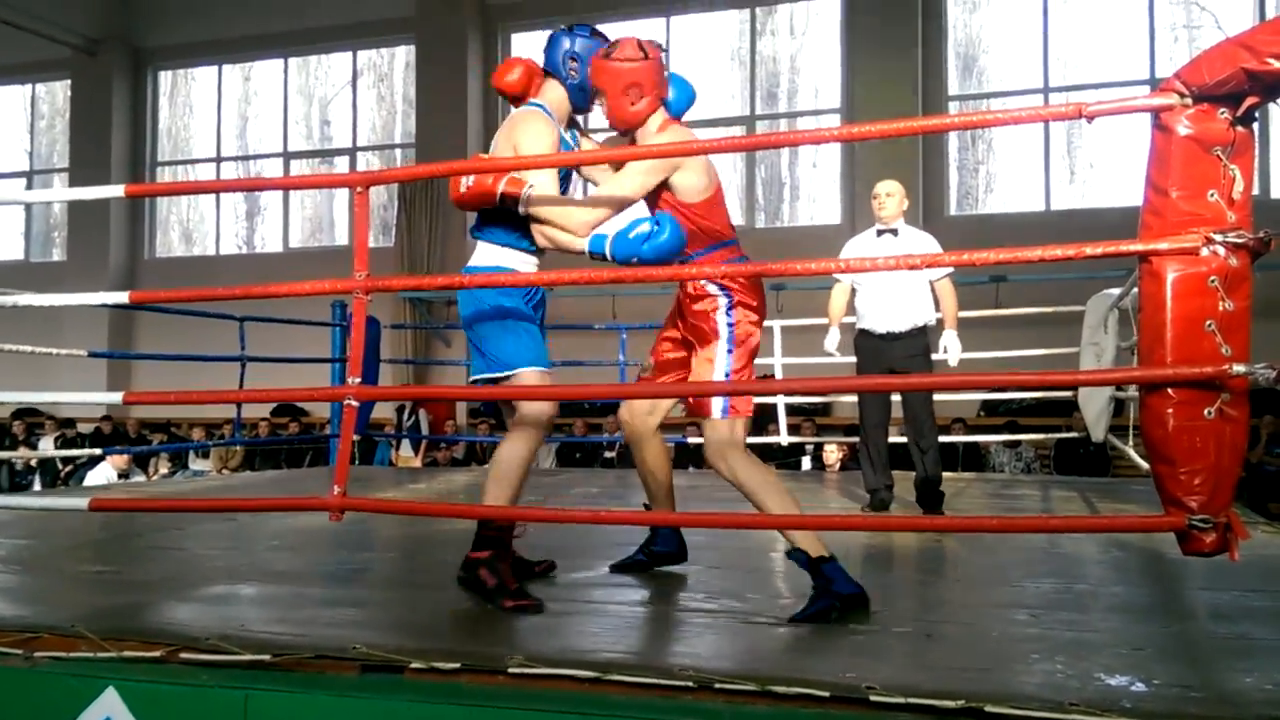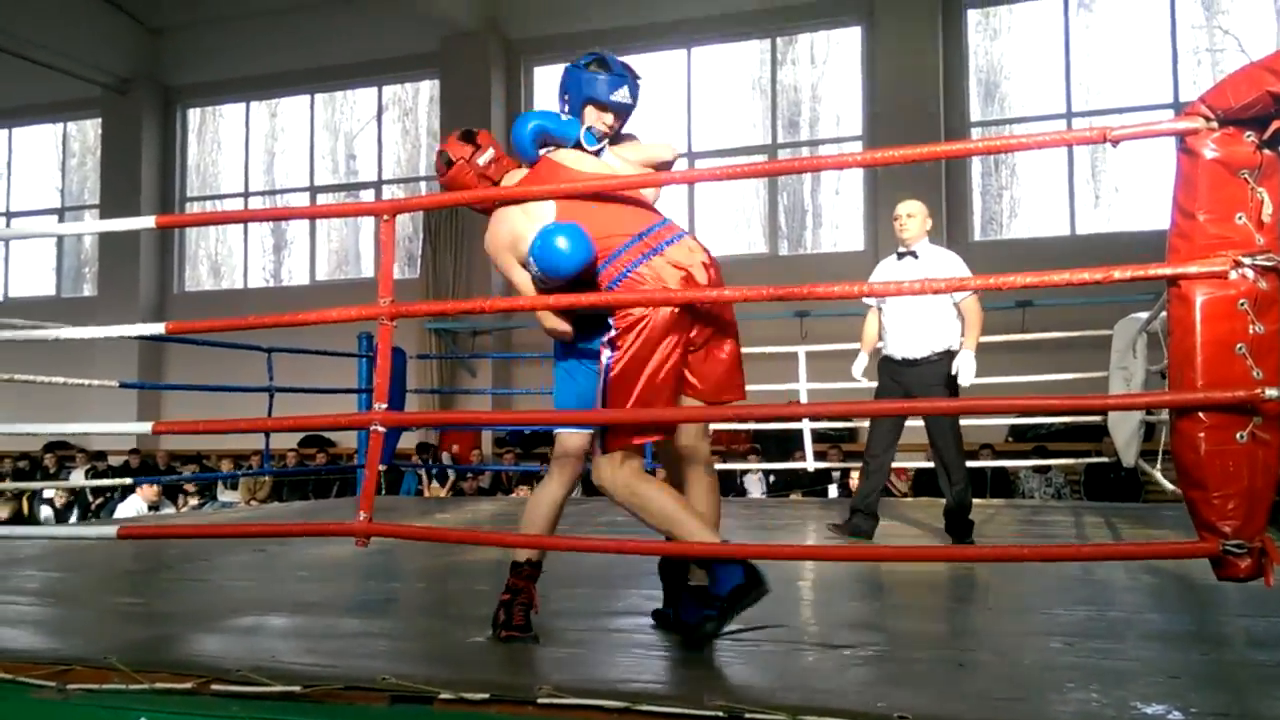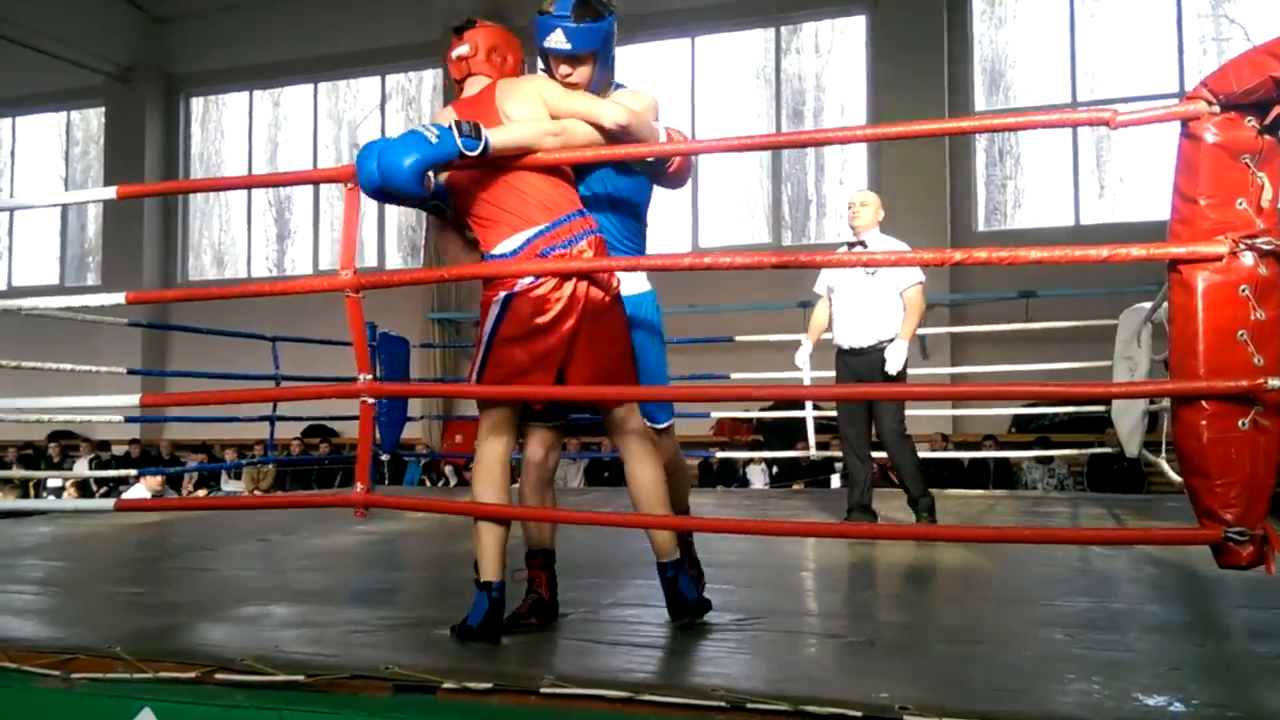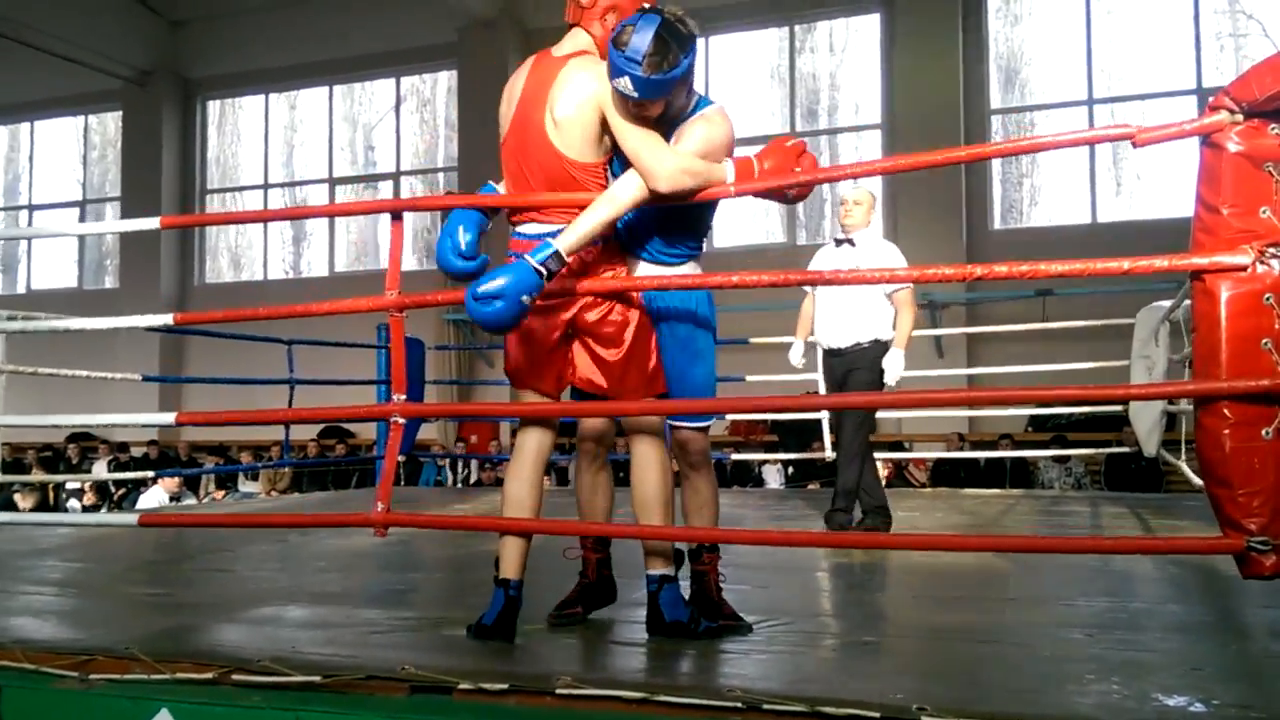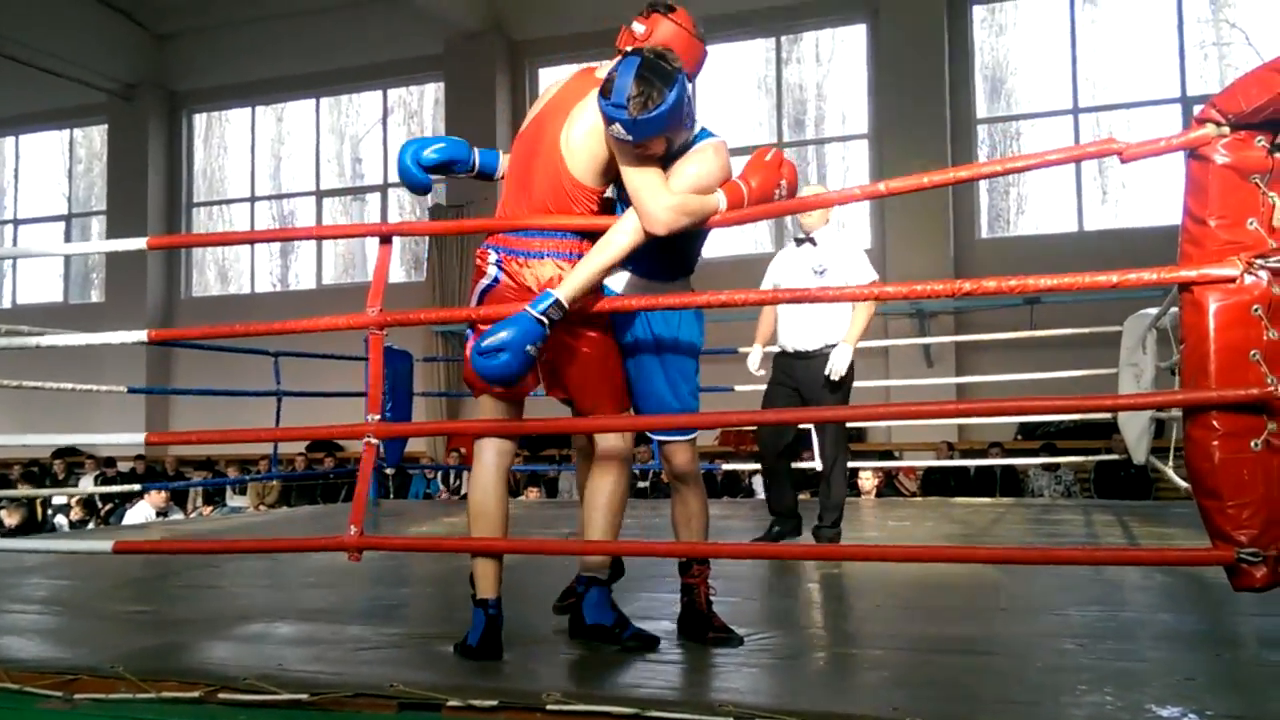
dt=0.5s
person 1, frame 1
left shoulder: (663, 148)
right shoulder: (644, 137)
left elbow: (587, 221)
left wrist: (513, 194)
left hip: (722, 298)
right hip: (698, 300)
left knee: (722, 446)
right knee: (637, 418)
left ankle: (834, 578)
right ankle: (665, 537)
person 1, frame 2
left shoulder: (497, 231)
right shoulder: (564, 157)
left elbow: (557, 321)
left hip: (640, 295)
right hip: (690, 264)
left knee: (615, 468)
right knee: (690, 449)
left ankle: (730, 568)
right ankle: (705, 600)
person 1, frame 3
left shoulder: (434, 135)
right shoulder: (529, 88)
left elbow: (452, 252)
right elbow: (612, 120)
right wrist: (664, 145)
left hip: (520, 283)
right hip: (586, 265)
left knee: (495, 434)
right knee: (628, 426)
left ankle: (488, 601)
right ankle: (677, 580)
person 1, frame 4
left shoulder: (519, 77)
right shoulder: (601, 78)
right elbow: (666, 175)
right wrist: (754, 171)
left hip: (525, 267)
right hip: (591, 270)
left knee: (534, 432)
right knee: (644, 428)
left ankle: (505, 597)
right ankle: (663, 595)
person 1, frame 5
left shoulder: (563, 86)
right shoulder: (618, 108)
right elbow: (658, 216)
right wrist: (740, 192)
left hip: (500, 274)
right hip: (562, 284)
left knee: (493, 443)
right knee: (611, 442)
left ankle: (485, 617)
right ankle: (594, 595)
person 2, frame 1
left shoulder: (556, 126)
right shoulder: (535, 125)
right elbow: (543, 227)
right wrist: (610, 243)
left hip: (518, 287)
right hip: (499, 282)
left knee: (528, 422)
right knee: (535, 414)
left ankle: (495, 551)
right ankle: (485, 557)
person 2, frame 2
left shoulder: (635, 152)
left elbow: (657, 159)
right elbow: (512, 256)
right hip: (587, 334)
right knee: (567, 456)
left ankle: (677, 578)
right ankle: (517, 593)
person 2, frame 3
left shoulder: (636, 106)
left hip: (624, 301)
left knee: (660, 446)
right knee: (538, 451)
left ankle: (681, 551)
right ankle: (540, 588)
person 2, frame 4
left shoulder: (709, 126)
right shoulder: (623, 106)
left elbow: (633, 192)
left hip: (677, 294)
left knee: (693, 443)
right knee: (593, 432)
left ankle: (706, 587)
right ankle: (596, 571)
person 2, frame 5
left shoulder: (706, 159)
left elbow: (633, 232)
left hip: (661, 318)
right hip: (603, 300)
left knee: (680, 461)
right knee: (589, 439)
left ankle: (696, 602)
person 3, frame 1
left shoulder: (923, 242)
right shoulder: (855, 246)
left elbow: (944, 287)
right elbow: (841, 290)
left wrist: (950, 329)
right wrist: (833, 327)
left hip: (913, 341)
right hip: (871, 342)
left knee: (920, 418)
right knee: (872, 420)
left ankle: (929, 493)
right ankle: (879, 492)
person 3, frame 2
left shoulder: (946, 262)
right shoulder: (883, 269)
left elbow: (972, 309)
right elbow: (874, 315)
left wrist: (968, 351)
right wrist: (863, 354)
left hip: (934, 367)
right hip: (892, 368)
left knee: (946, 445)
right knee: (878, 444)
left ankle: (958, 522)
right ankle: (862, 518)
person 3, frame 3
left shoulder: (896, 251)
left elbow: (915, 302)
right elbow: (824, 305)
left wrist: (902, 342)
right wrist: (809, 342)
left hip: (882, 357)
right hip: (847, 357)
left knee: (891, 430)
right knee: (852, 437)
left ankle: (921, 501)
right ankle: (859, 510)
person 3, frame 4
left shoulder: (883, 252)
right shoulder: (823, 255)
left elbow: (905, 304)
right elbow: (810, 300)
left wrist: (897, 350)
right wrist: (800, 340)
left hip: (867, 355)
right hip: (832, 357)
left knee: (852, 435)
right knee: (850, 437)
left ankle: (841, 513)
right ankle: (876, 513)
person 3, frame 5
left shoulder: (845, 251)
right shoulder: (783, 257)
left elbow: (866, 302)
right elbow: (770, 304)
left wrist: (847, 345)
right wrist: (758, 346)
left hip: (827, 360)
right hip: (788, 361)
left knee: (831, 446)
right knee: (771, 437)
left ankle: (828, 525)
right ankle: (784, 518)
